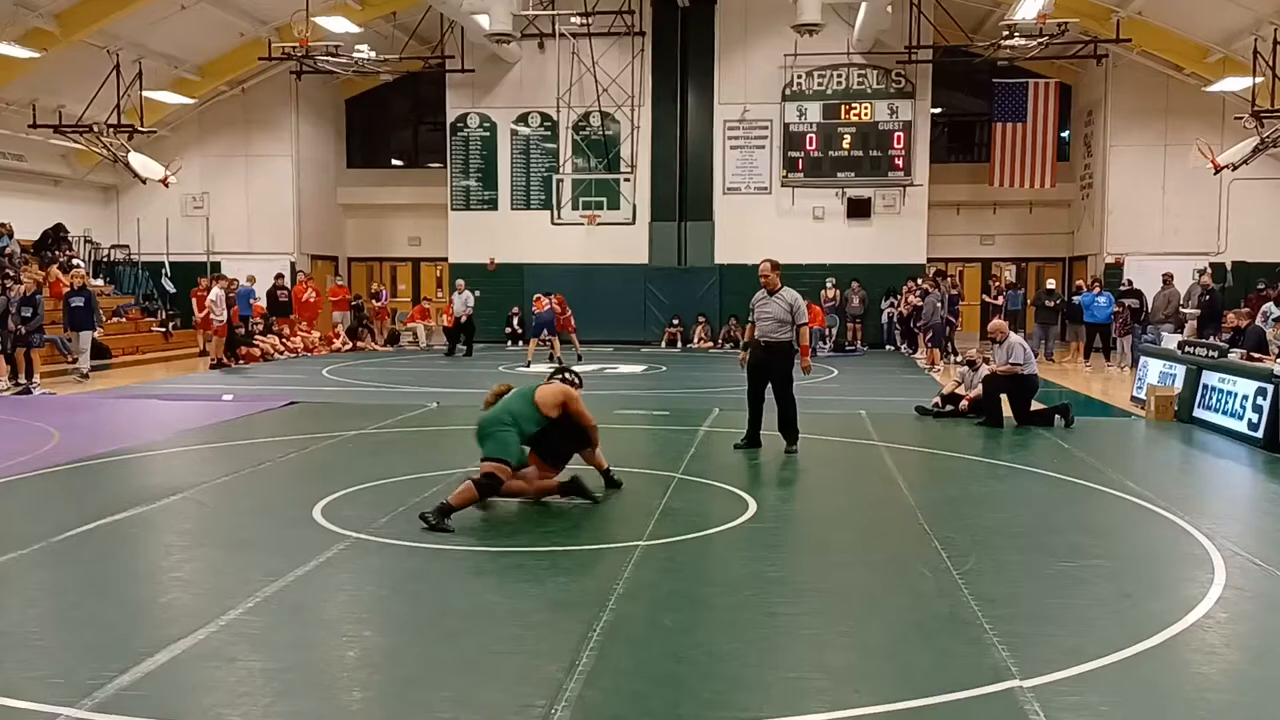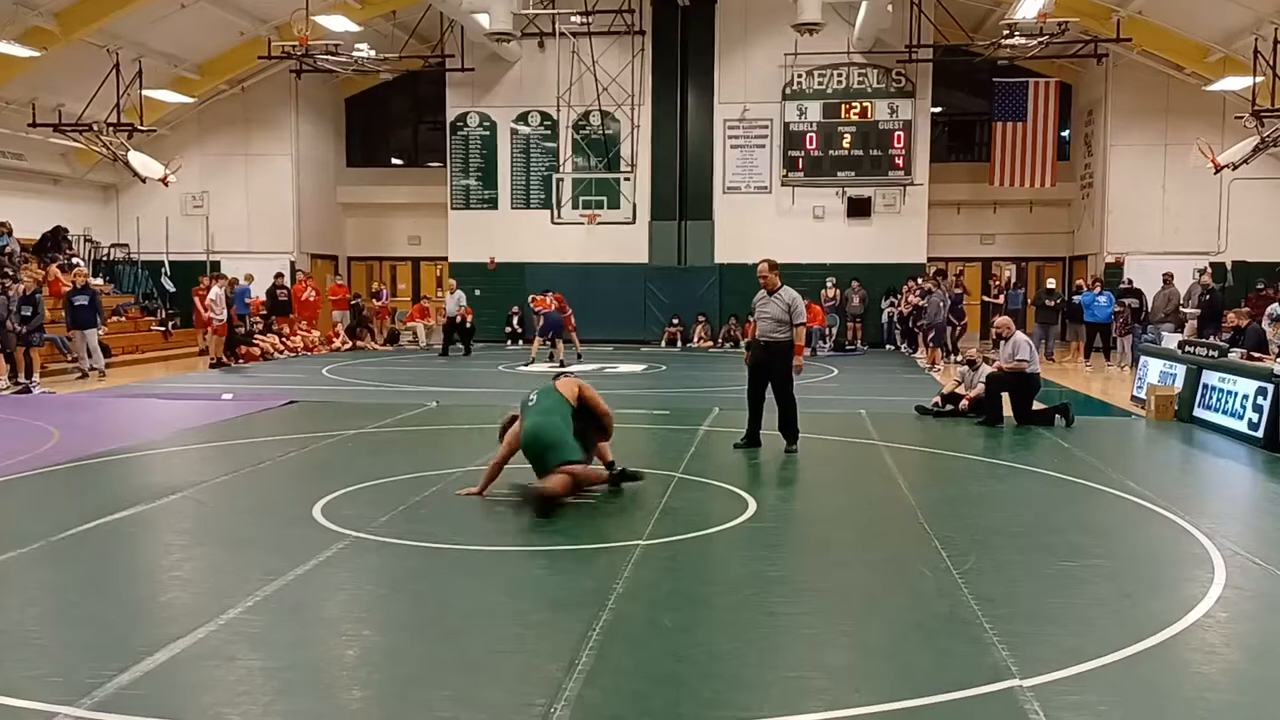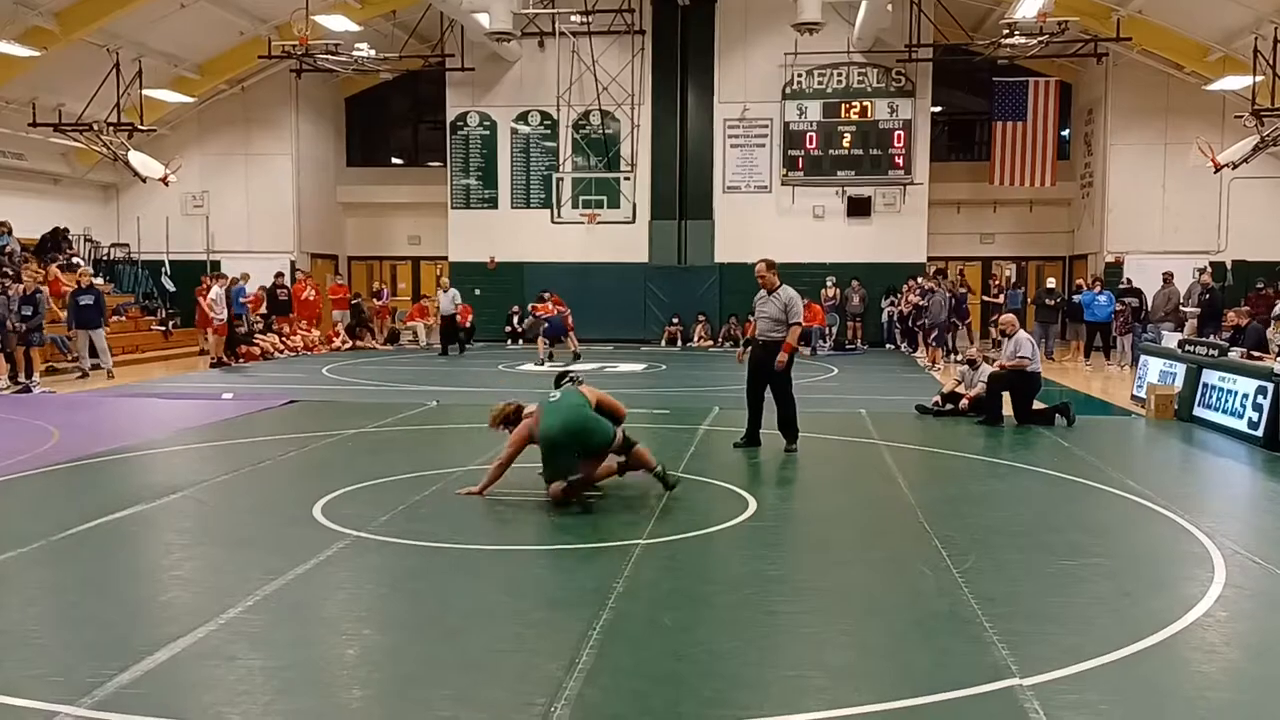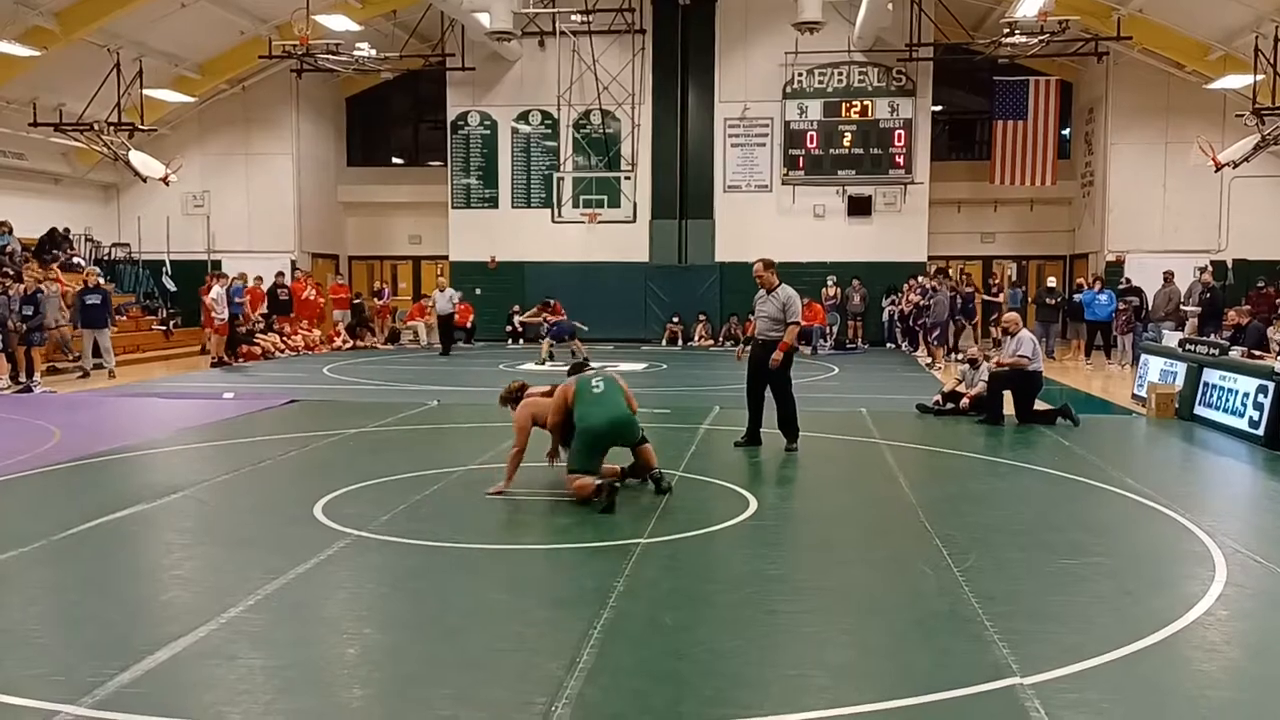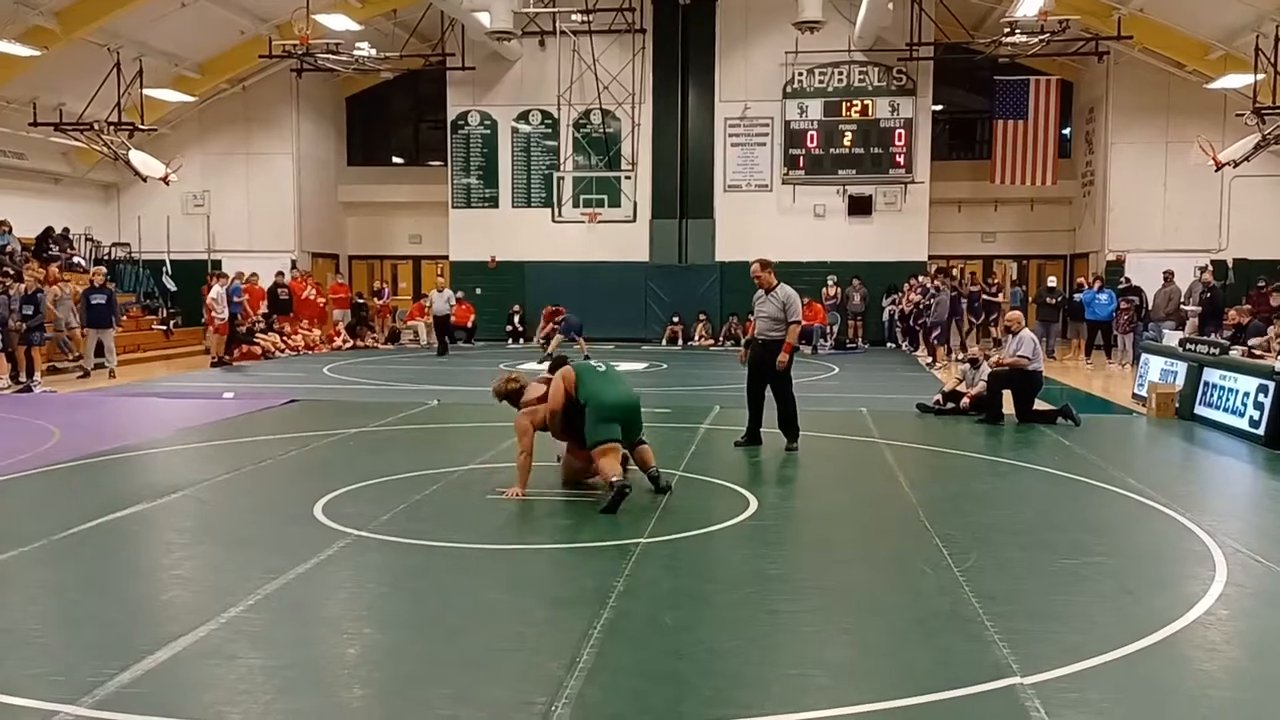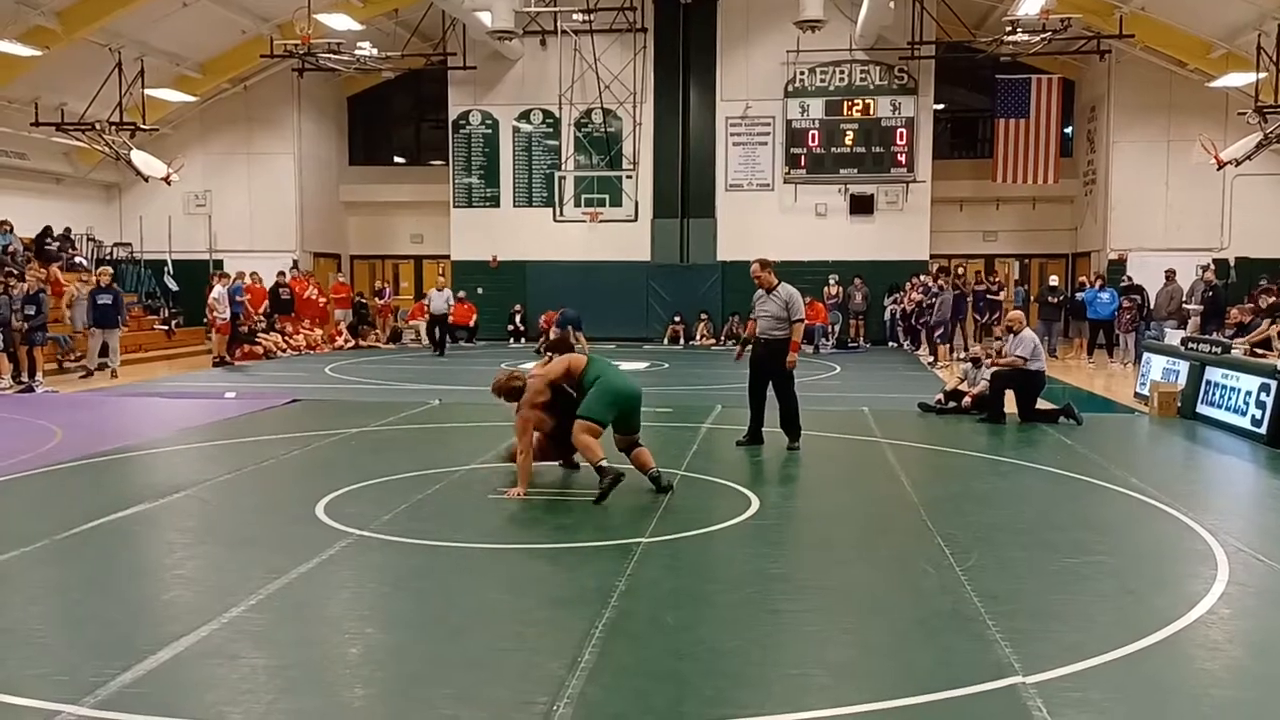
dt=0.2s
person 1, frame 1
left shoulder: (792, 297)
right shoulder: (757, 297)
left elbow: (803, 327)
left wrist: (804, 355)
right wrist: (745, 348)
left hip: (781, 351)
right hip: (758, 350)
left knee: (784, 398)
right knee: (754, 396)
left ankle: (791, 439)
right ankle: (752, 437)
person 1, frame 2
left shoulder: (791, 297)
right shoulder: (759, 297)
left elbow: (800, 327)
left wrist: (798, 354)
right wrist: (749, 348)
left hip: (781, 351)
right hip: (759, 350)
left knee: (784, 397)
right knee: (754, 395)
left ankle: (791, 439)
right ankle: (752, 436)
person 1, frame 3
left shoulder: (790, 296)
right shoulder: (759, 296)
left elbow: (795, 327)
left wrist: (785, 352)
right wrist: (746, 345)
left hip: (778, 350)
right hip: (758, 349)
left knee: (783, 396)
right knee: (753, 394)
left ankle: (791, 438)
right ankle: (752, 436)
person 1, frame 4
left shoulder: (789, 295)
right shoulder: (759, 295)
left elbow: (794, 326)
left wrist: (780, 351)
right wrist: (746, 343)
left hip: (778, 350)
right hip: (758, 348)
left knee: (783, 395)
right knee: (753, 393)
left ankle: (791, 437)
right ankle: (752, 435)
person 1, frame 5
left shoulder: (788, 294)
right shoulder: (758, 296)
left elbow: (795, 325)
left wrist: (785, 352)
right wrist: (746, 345)
left hip: (778, 349)
right hip: (758, 348)
left knee: (783, 395)
right knee: (754, 393)
left ankle: (792, 437)
right ankle: (752, 434)
person 1, frame 6
left shoulder: (790, 293)
right shoulder: (758, 296)
left elbow: (798, 323)
left wrist: (793, 351)
right wrist: (743, 343)
left hip: (781, 348)
right hip: (759, 347)
left knee: (785, 394)
right knee: (756, 393)
left ankle: (793, 436)
right ankle: (754, 434)
person 2, frame 1
left shoulder: (534, 393)
right shoulder: (564, 391)
right elbow: (590, 424)
right wrist: (594, 448)
left hip: (492, 425)
right hip: (499, 428)
right knee: (492, 480)
right ankle: (440, 512)
person 2, frame 2
left shoulder: (520, 424)
right shoulder: (572, 383)
right elbow: (604, 413)
right wrist: (607, 437)
left hip: (530, 437)
right hip: (553, 430)
person 2, frame 3
left shoulder: (528, 423)
right shoulder: (587, 391)
right elbow: (621, 412)
right wrist: (615, 432)
left hip: (550, 434)
right hip: (582, 421)
left knee: (558, 492)
right knee: (623, 443)
right ankle: (662, 476)
person 2, frame 4
left shoulder: (568, 385)
right shoulder: (612, 376)
left elbow: (552, 423)
right elbow: (633, 409)
left wrist: (555, 446)
left hip: (589, 429)
right hip: (621, 420)
left knee: (579, 487)
right knee: (638, 439)
left ankle: (602, 486)
right ankle: (657, 478)
person 2, frame 5
left shoulder: (562, 374)
right shoulder: (602, 368)
left elbow: (555, 408)
left wrist: (558, 433)
left hip: (601, 405)
right hip: (631, 400)
left knee: (605, 458)
right knee: (635, 442)
left ankle: (616, 483)
right ankle: (655, 477)
person 2, frame 6
left shoulder: (566, 360)
right shoulder: (586, 363)
left elbow: (545, 377)
left wrist: (527, 404)
left hip: (609, 390)
right hip: (633, 391)
left knee: (581, 435)
right knee: (630, 444)
left ankle: (608, 472)
right ankle: (656, 476)
